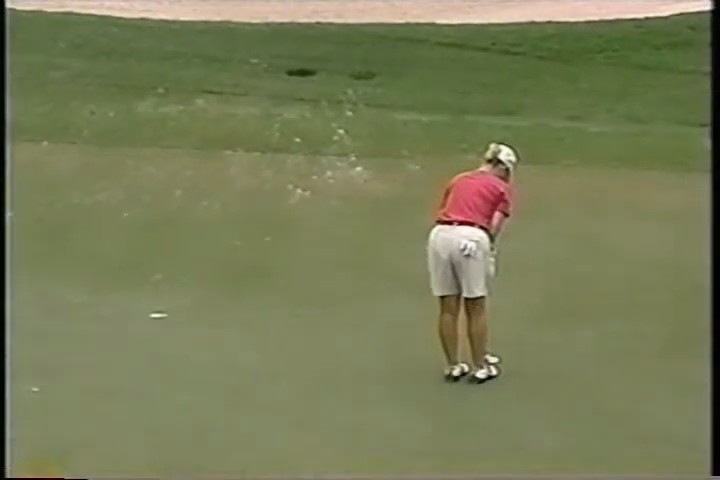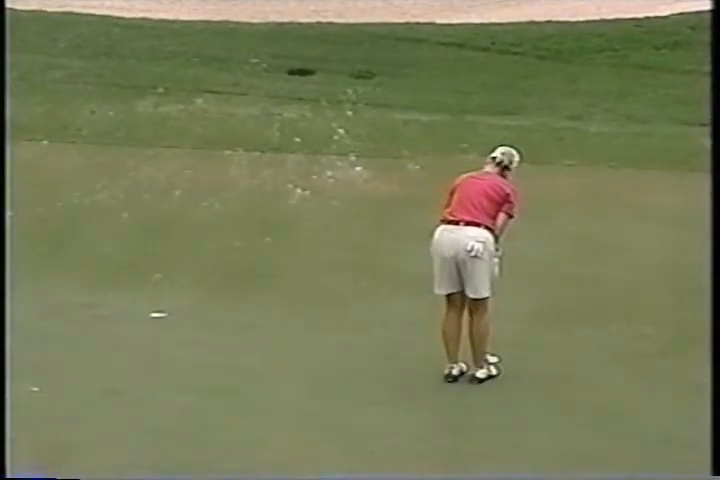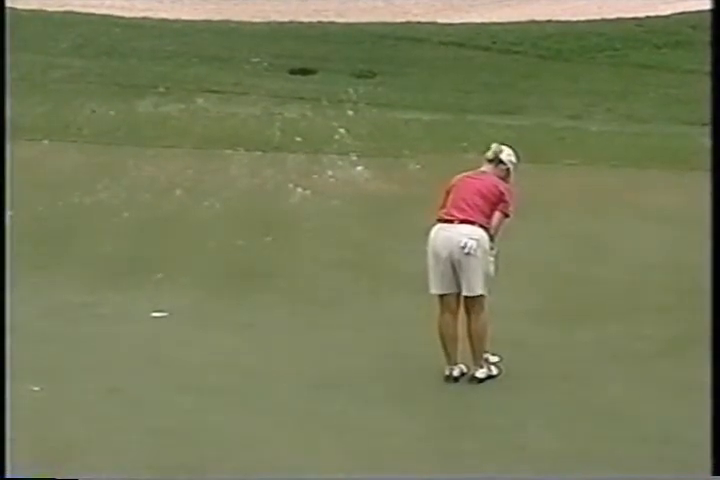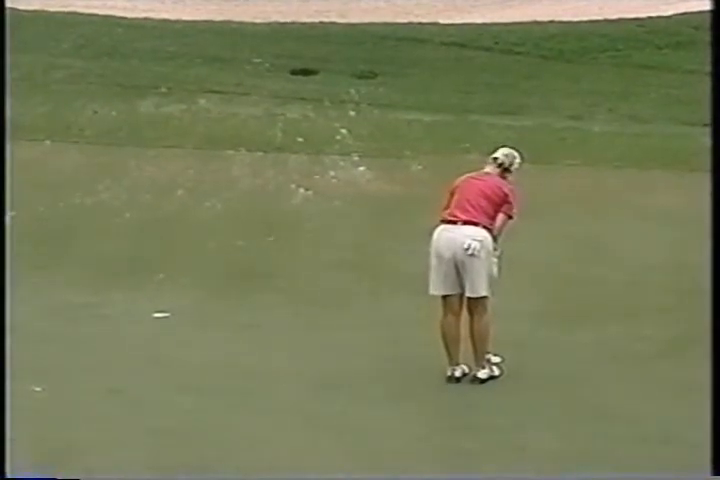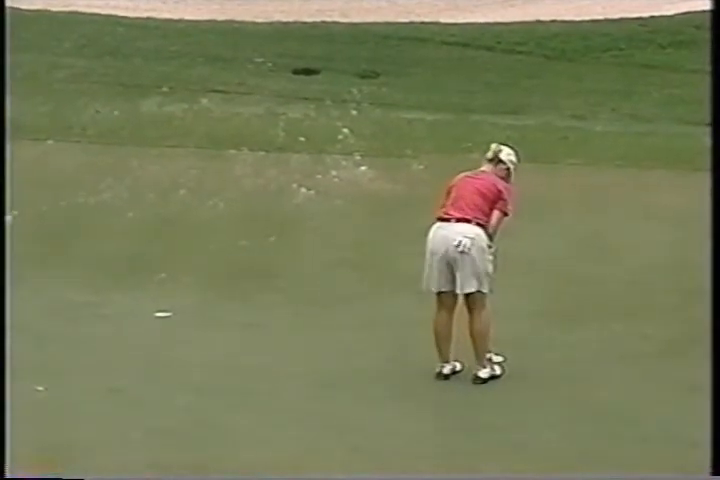
dt=1s
person 1, frame 1
left shoulder: (457, 180)
right shoulder: (502, 188)
right elbow: (494, 227)
right wrist: (488, 247)
left hip: (440, 235)
right hip: (471, 239)
left knee: (448, 308)
right knee: (476, 309)
left ankle: (453, 366)
right ankle: (480, 368)
person 1, frame 2
left shoulder: (462, 180)
right shoulder: (508, 190)
right elbow: (498, 228)
right wrist: (493, 248)
left hip: (445, 235)
right hip: (475, 239)
left knee: (453, 307)
right knee: (478, 309)
left ankle: (452, 366)
right ankle: (480, 367)
person 1, frame 3
left shoulder: (458, 179)
right shoulder: (502, 188)
right elbow: (494, 227)
right wrist: (489, 248)
left hip: (440, 234)
right hip: (470, 238)
left knee: (447, 308)
right knee: (475, 309)
left ankle: (452, 367)
right ankle: (480, 367)
person 1, frame 4
left shoulder: (462, 181)
right shoulder: (506, 190)
right elbow: (497, 228)
right wrist: (492, 249)
left hip: (444, 235)
right hip: (474, 239)
left knee: (450, 309)
right knee: (478, 310)
left ankle: (454, 367)
right ankle: (482, 368)
person 1, frame 5
left shoulder: (460, 179)
right shoulder: (502, 187)
right elbow: (493, 226)
right wrist: (488, 248)
left hip: (439, 233)
right hip: (468, 237)
left knee: (444, 305)
right knee: (477, 307)
left ankle: (445, 364)
right ankle: (483, 367)
